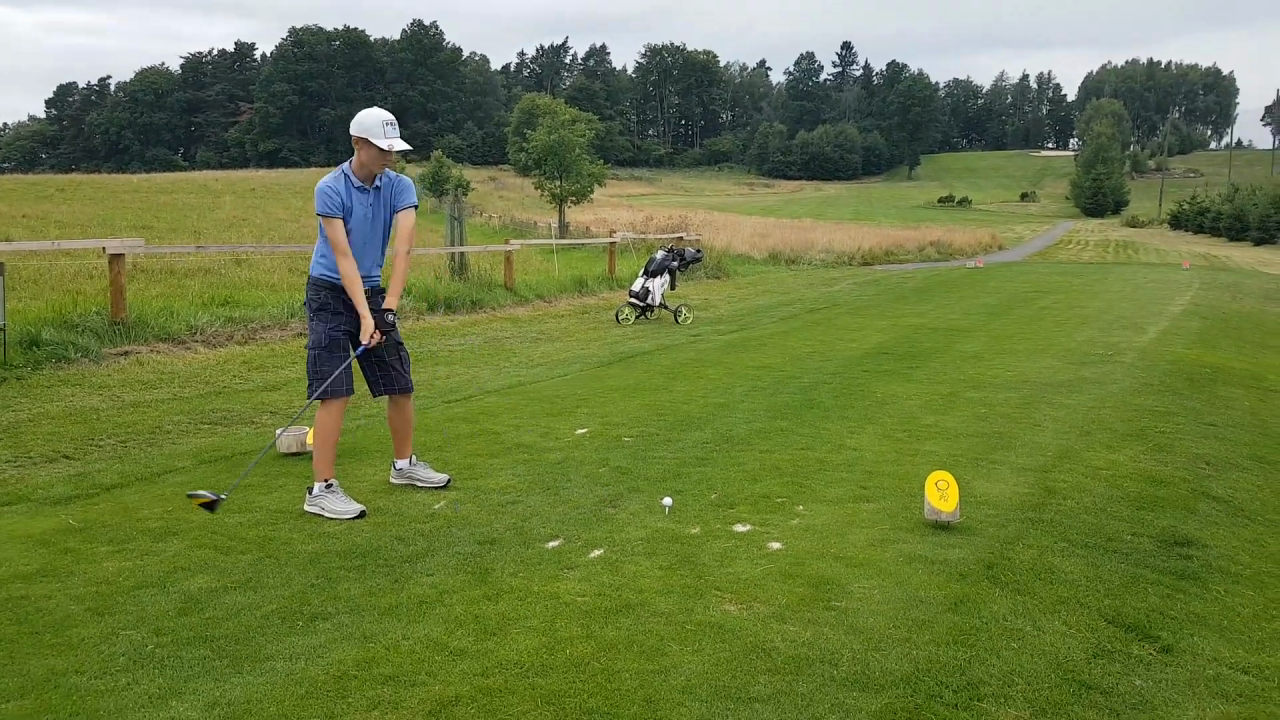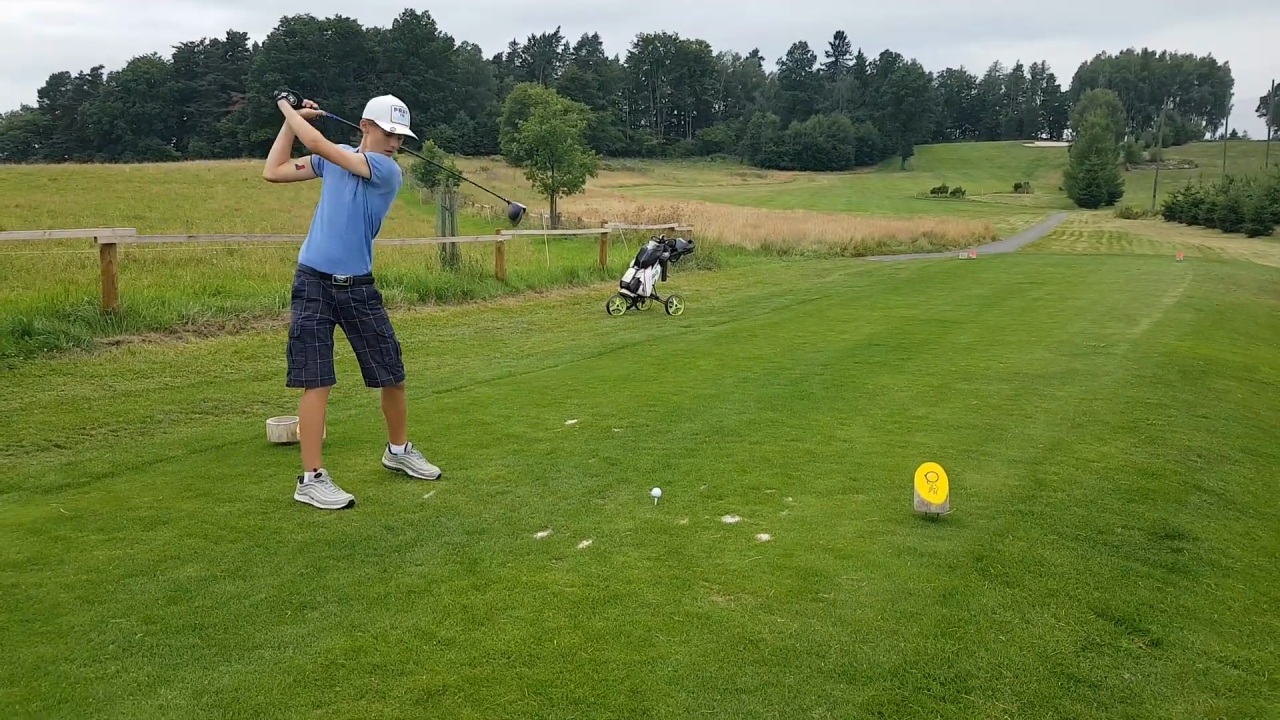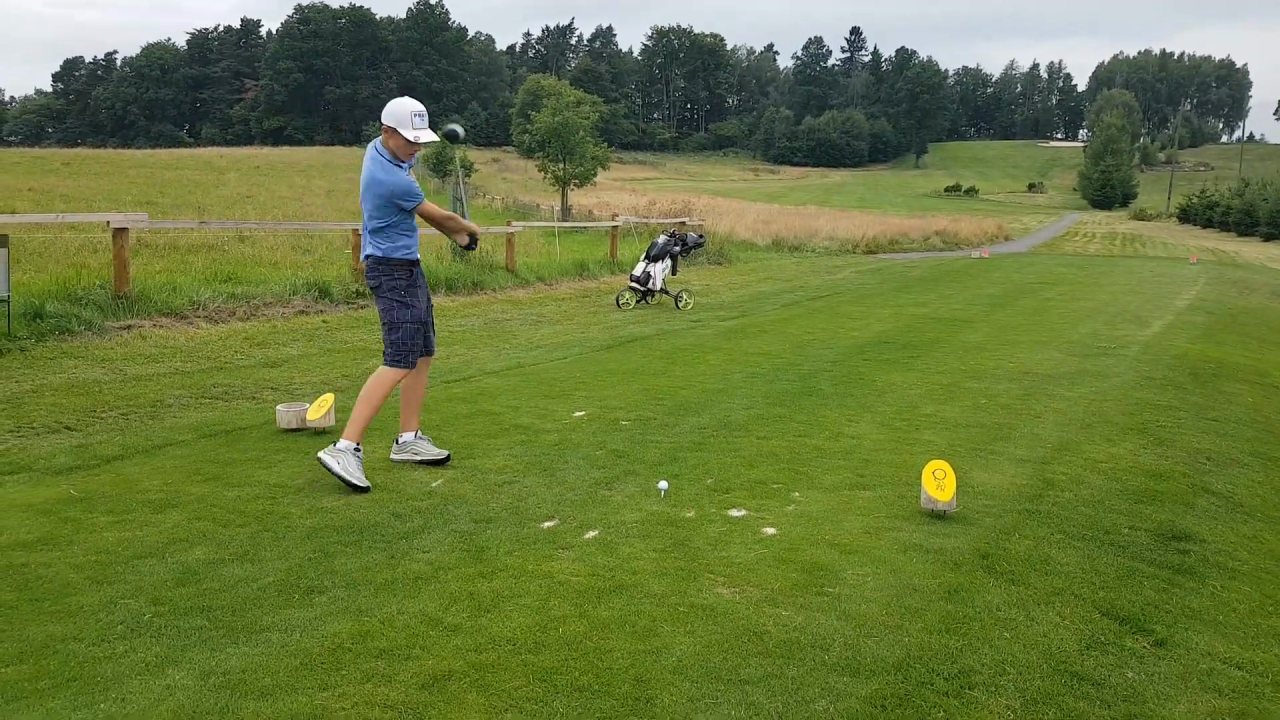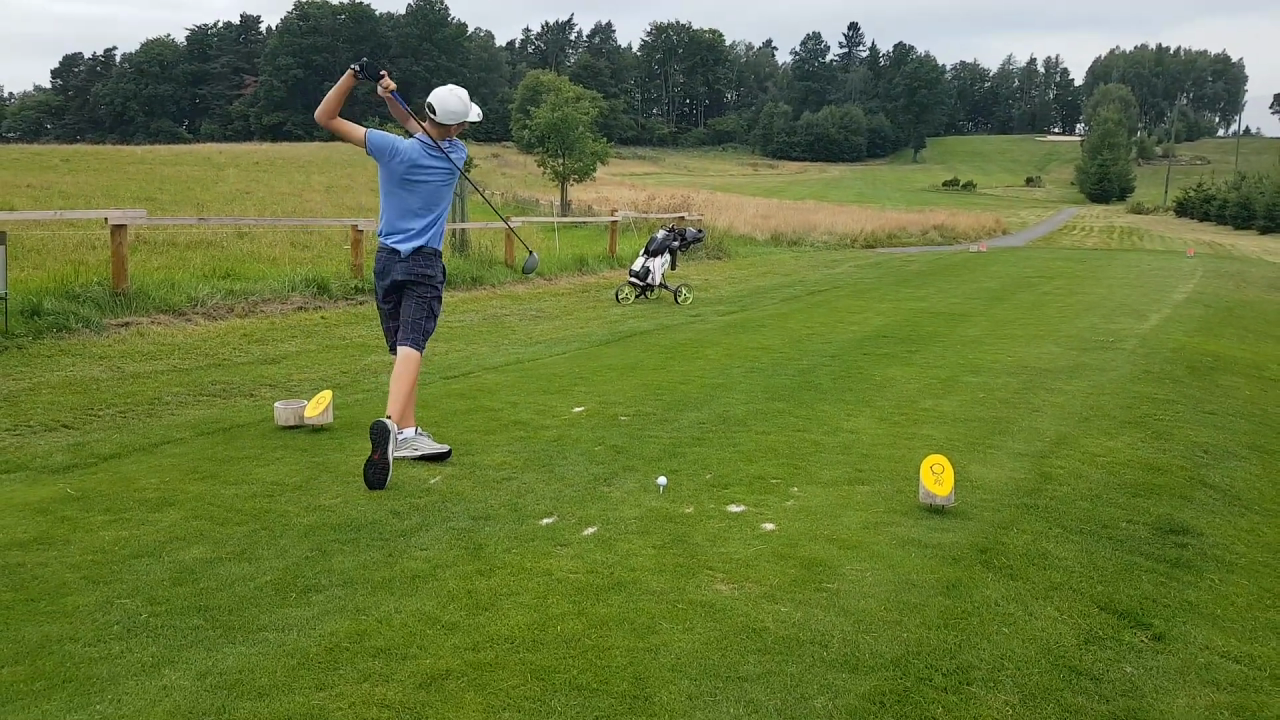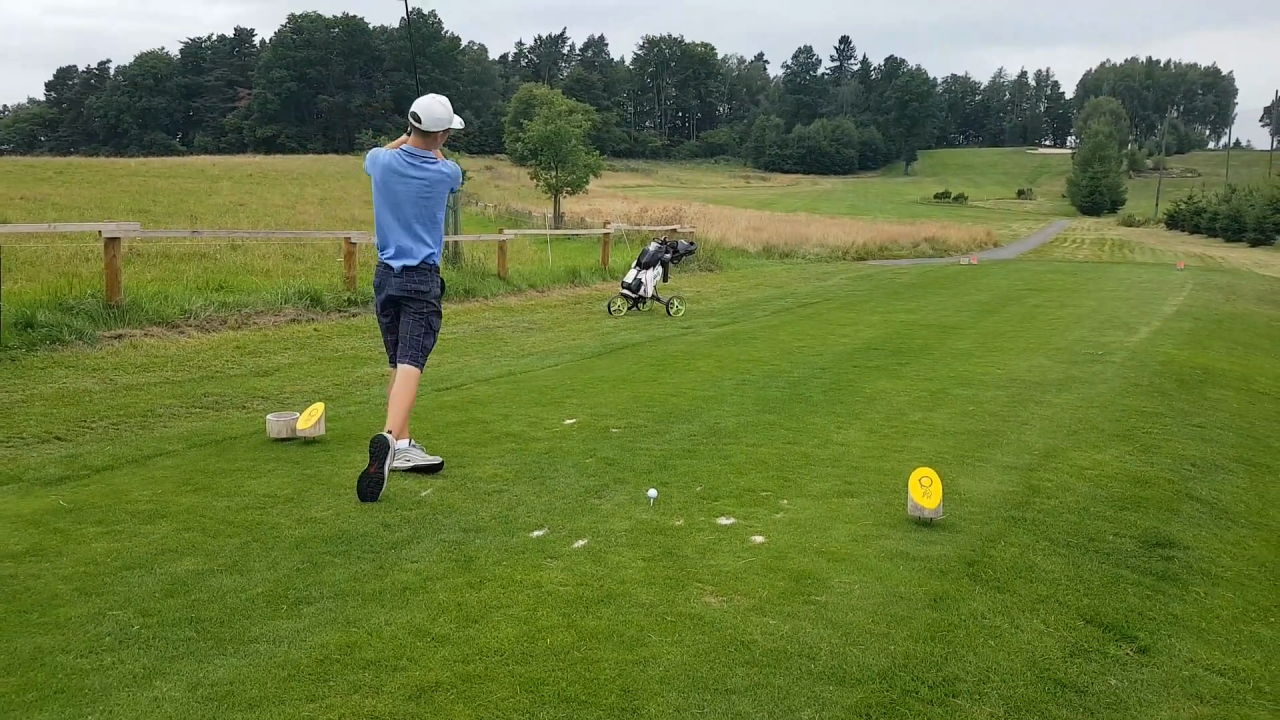
dt=0.5s
person 1, frame 1
left shoulder: (401, 187)
right shoulder: (329, 188)
left elbow: (402, 251)
right elbow: (343, 257)
left wrist: (388, 306)
right wrist: (363, 314)
left hip: (375, 296)
right hip: (333, 301)
left knee: (399, 387)
right knee: (334, 393)
left ankle: (405, 465)
right ankle: (321, 490)
person 1, frame 2
left shoulder: (387, 170)
right shoulder: (337, 156)
left elbow: (319, 143)
right elbow: (273, 172)
left wrist: (290, 113)
right wrist: (292, 117)
left hip: (358, 287)
right hip: (313, 283)
left knee: (393, 378)
right knee: (317, 382)
left ankle: (398, 450)
right ankle: (311, 478)
person 1, frame 3
left shoulder: (380, 146)
right shoulder: (392, 180)
left elbow: (423, 212)
right elbow: (435, 217)
left wrist: (450, 230)
right wrist: (466, 228)
left hip: (397, 268)
right hip: (395, 271)
left knee: (419, 354)
right knee: (400, 362)
left ankle: (408, 438)
right ankle: (344, 447)
person 1, frame 4
left shoulder: (393, 149)
right shoulder: (456, 155)
left elbow: (324, 118)
right elbow: (416, 128)
left wrist: (353, 74)
right wrist: (392, 96)
left hip: (386, 261)
right hip: (425, 265)
left knee: (401, 347)
right knee: (410, 347)
left ankle: (407, 433)
right ankle: (390, 424)
person 1, frame 5
left shoulder: (377, 159)
right shoulder: (446, 170)
left wrist: (406, 138)
right wrist: (431, 145)
left hip: (385, 275)
right hip: (421, 278)
left knee: (399, 363)
right knee: (410, 364)
left ankle: (401, 444)
right ankle: (390, 440)
